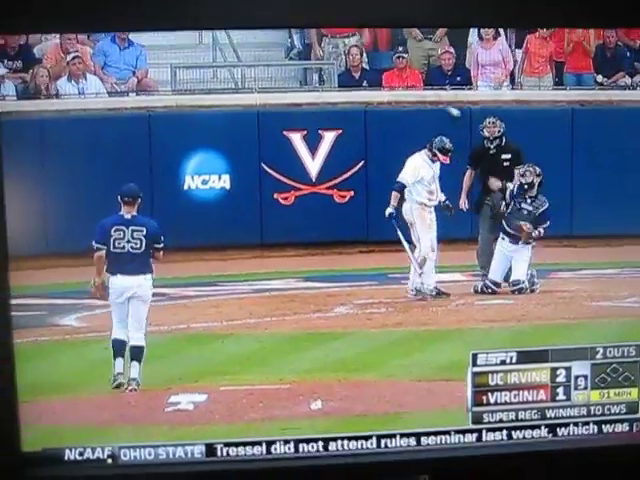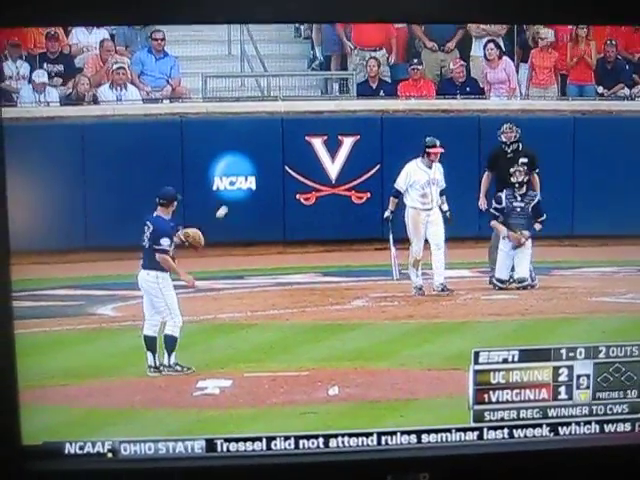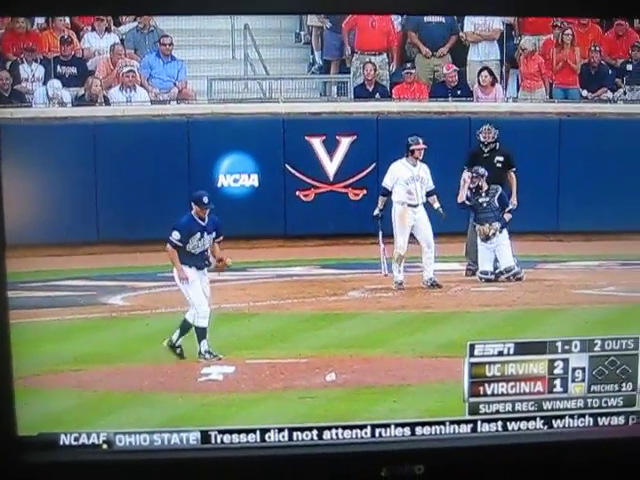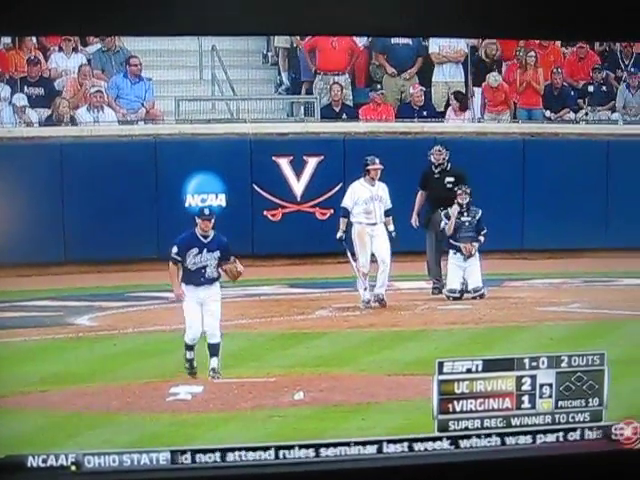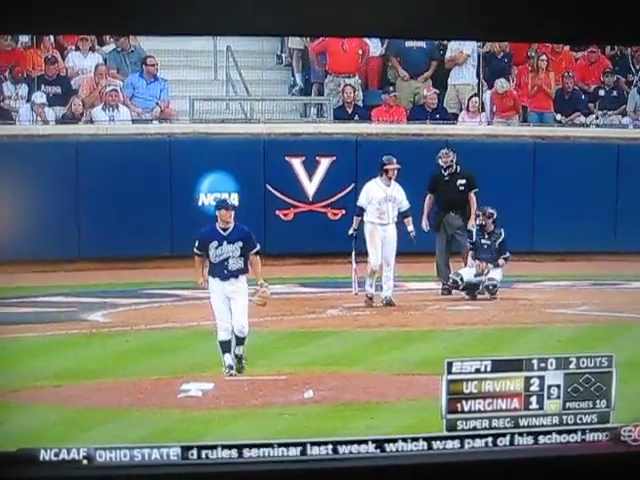
dt=0.7s
person 1, frame 1
left shoulder: (106, 224)
right shoulder: (150, 225)
left elbow: (99, 255)
right elbow: (158, 255)
left wrist: (99, 276)
left hip: (117, 281)
right hip: (142, 281)
left knee: (119, 328)
right knee: (137, 331)
left ankle: (118, 372)
right ankle: (133, 377)
person 1, frame 2
left shoulder: (152, 220)
right shoulder: (164, 226)
right elbow: (162, 256)
left wrist: (176, 239)
right wrist: (182, 274)
left hip: (145, 275)
right hip: (157, 277)
left knee: (151, 321)
right knee: (173, 320)
left ankle: (152, 364)
right ankle: (169, 364)
person 1, frame 3
left shoulder: (213, 221)
right shoulder: (184, 224)
left elbow: (214, 243)
right elbow: (170, 248)
left wrist: (219, 258)
right wrist: (179, 269)
left hip: (203, 271)
right hip: (187, 272)
left knee: (197, 310)
right knee: (202, 310)
left ankle: (174, 340)
right ankle: (203, 350)
person 1, frame 4
left shoulder: (221, 241)
right shoulder: (184, 240)
left elbow: (227, 263)
right elbow: (173, 263)
right wrist: (176, 287)
left hip: (212, 290)
right hip: (190, 290)
left knee: (213, 329)
right knee: (193, 331)
left ankle: (214, 367)
right ankle: (189, 357)
person 1, frame 5
left shoulder: (243, 232)
right shoulder: (206, 233)
left elbow: (253, 256)
right elbow: (199, 256)
left wrist: (259, 280)
right wrist: (201, 276)
left hip: (238, 283)
right hip: (217, 284)
left knee: (241, 325)
right knee: (223, 326)
left ankle: (239, 354)
right ankle: (228, 363)
person 2, frame 1
left shoulder: (435, 162)
right shoulder: (416, 161)
right elbow: (400, 185)
left wrist: (444, 200)
right wrist: (392, 206)
left hip: (429, 209)
right hip: (415, 209)
left knee: (431, 248)
right knee: (423, 248)
left ankle: (431, 287)
right ankle: (414, 287)
person 2, frame 2
left shoulder: (438, 168)
right shoulder: (411, 168)
right elbow: (397, 190)
left wrist: (445, 209)
right wrist: (390, 210)
left hip: (434, 212)
right hip: (415, 213)
left knee: (439, 246)
right knee: (416, 251)
left ankle: (439, 283)
right ankle: (417, 285)
person 2, frame 3
left shoulder: (424, 168)
right shoulder: (397, 167)
left elbow: (429, 190)
right elbow: (386, 189)
left wrist: (437, 206)
right wrist: (379, 208)
left hip: (419, 210)
right hip: (402, 210)
left knee: (428, 243)
right knee: (401, 246)
left ankle: (428, 278)
right ankle: (398, 279)
person 2, frame 4
left shoulder: (383, 187)
right shoulder: (355, 187)
left elbow: (387, 210)
right elbow: (345, 210)
left wrist: (391, 228)
right wrist: (341, 230)
left hip: (379, 228)
right hip: (361, 229)
left knee: (385, 259)
right knee: (363, 265)
left ankle: (379, 293)
right ankle: (365, 298)
person 2, frame 5
left shoulder: (397, 188)
right shoulder: (371, 186)
left elbow: (405, 209)
right elbow: (360, 208)
left wrist: (410, 228)
right wrist: (354, 228)
left hip: (390, 228)
right hip: (373, 228)
left knee: (389, 263)
right knee: (374, 262)
left ankle: (387, 296)
right ankle: (369, 293)
person 3, frame 1
left shoulder: (513, 150)
right shoulder: (478, 151)
right elbow: (470, 173)
right wrist: (463, 195)
right hip: (487, 198)
right knee: (486, 237)
right ankle: (486, 275)
person 3, frame 2
left shoulder: (528, 154)
right shoulder: (496, 154)
left elbow: (534, 176)
right elbow: (488, 175)
right wrist: (482, 196)
right knee: (498, 234)
right ankle: (495, 272)
person 3, frame 3
left shoulder: (504, 154)
right shoulder: (475, 153)
left elbow: (511, 175)
right elbow: (467, 173)
left wrist: (513, 195)
right knee: (474, 230)
right ankle: (472, 265)
person 3, frame 4
left shoulder: (456, 174)
right shoulder: (427, 174)
right elbow: (422, 194)
right wrist: (415, 213)
right hip: (432, 215)
right knee: (433, 251)
right ankle: (437, 283)
person 3, frame 5
left shoulder: (466, 176)
right shoulder: (436, 178)
left elbow: (472, 197)
right elbow: (430, 197)
left wrist: (472, 218)
right wrist: (425, 217)
left hip: (461, 218)
right hip: (442, 218)
left knee: (469, 250)
right knee: (442, 253)
right ankle: (446, 284)
person 4, frame 1
left shoulder: (542, 203)
right shoulder: (516, 191)
left elbow: (543, 228)
left wrist: (536, 233)
left hip: (523, 246)
right hip: (505, 242)
left knee: (517, 287)
right knee: (489, 288)
left ankle: (531, 279)
person 4, frame 2
left shoulder: (534, 197)
right shoulder: (503, 196)
left elbow: (540, 221)
right elbow: (493, 220)
left wrist: (528, 233)
right wrist: (501, 229)
left hip: (524, 243)
right hip: (506, 242)
left knee: (522, 284)
right knee: (498, 284)
left ankle: (528, 274)
person 4, frame 3
left shoulder: (497, 191)
right shoulder: (471, 194)
left elbow: (509, 212)
right elbow: (460, 202)
left wrist: (499, 223)
right wrist: (465, 183)
left hip: (500, 235)
right hip: (483, 237)
left knee: (510, 273)
right knee: (485, 276)
person 4, frame 4
left shoulder: (476, 213)
right shoulder: (449, 213)
left elbow: (482, 234)
right elbow: (447, 233)
left wrist: (477, 243)
right wrist: (453, 215)
left hip: (472, 256)
right hip: (455, 256)
left knee: (477, 293)
right knee: (452, 294)
left ankle: (468, 282)
right ankle: (460, 285)
person 4, frame 5
left shoulder: (499, 235)
right shoulder: (475, 232)
left elbow: (505, 259)
left wrist: (491, 266)
right wrist: (470, 258)
left hip: (494, 269)
right hip: (477, 268)
left knee: (491, 285)
right knee: (455, 279)
left ankle: (492, 292)
right ankle: (473, 288)
